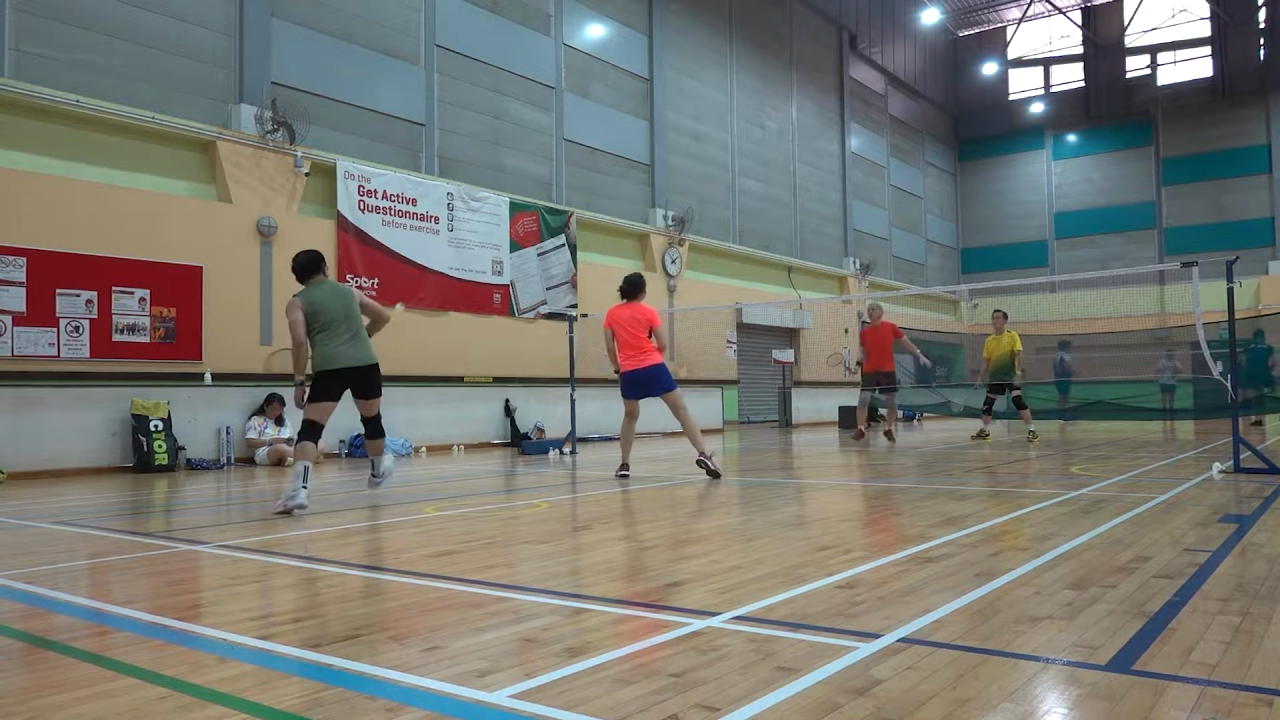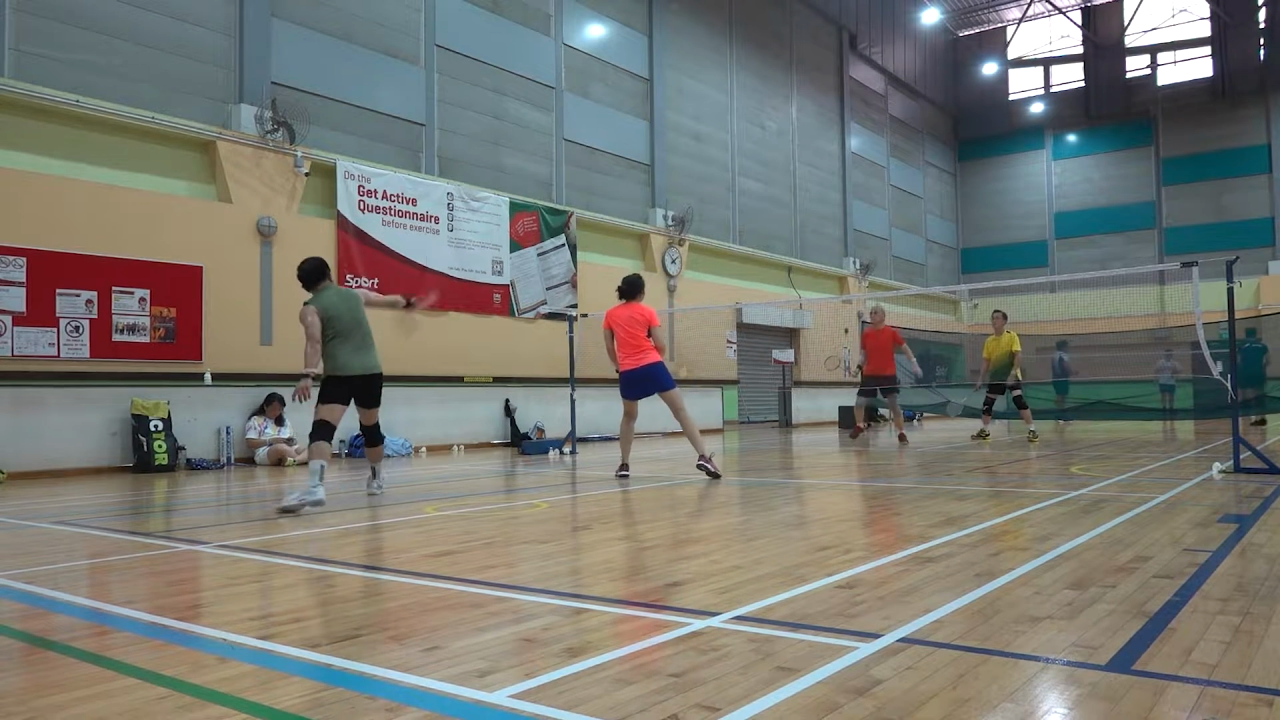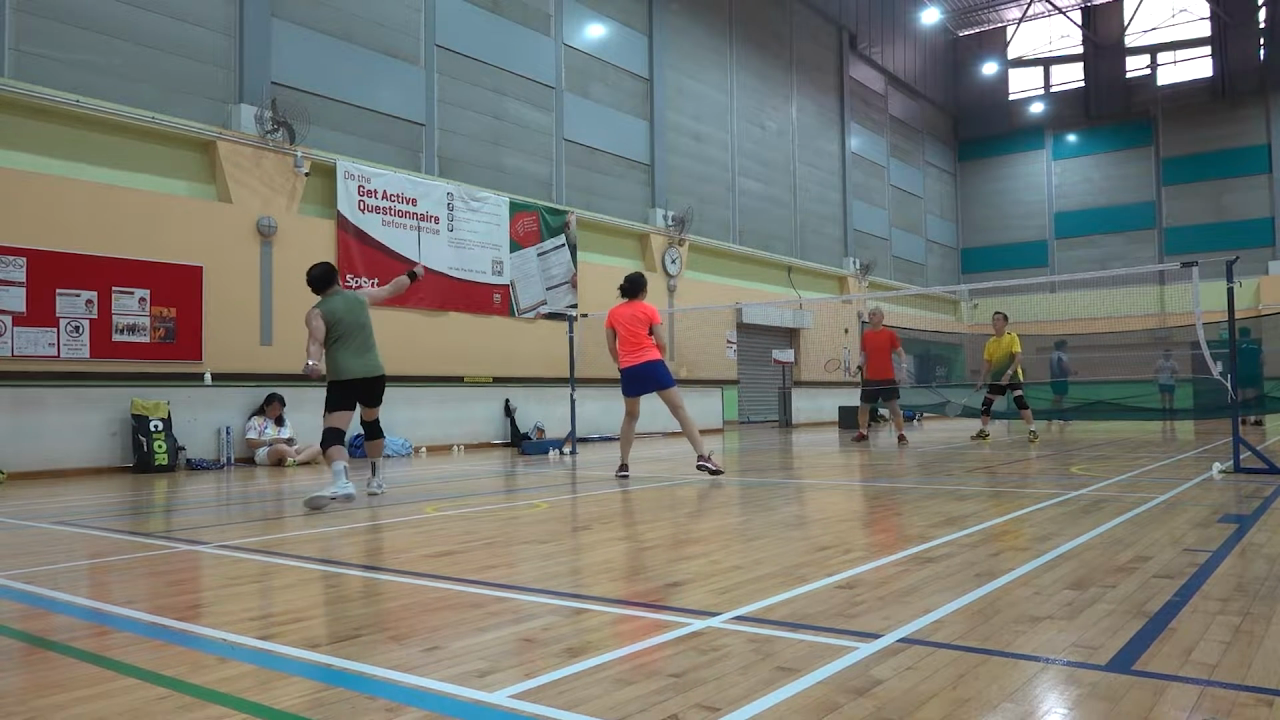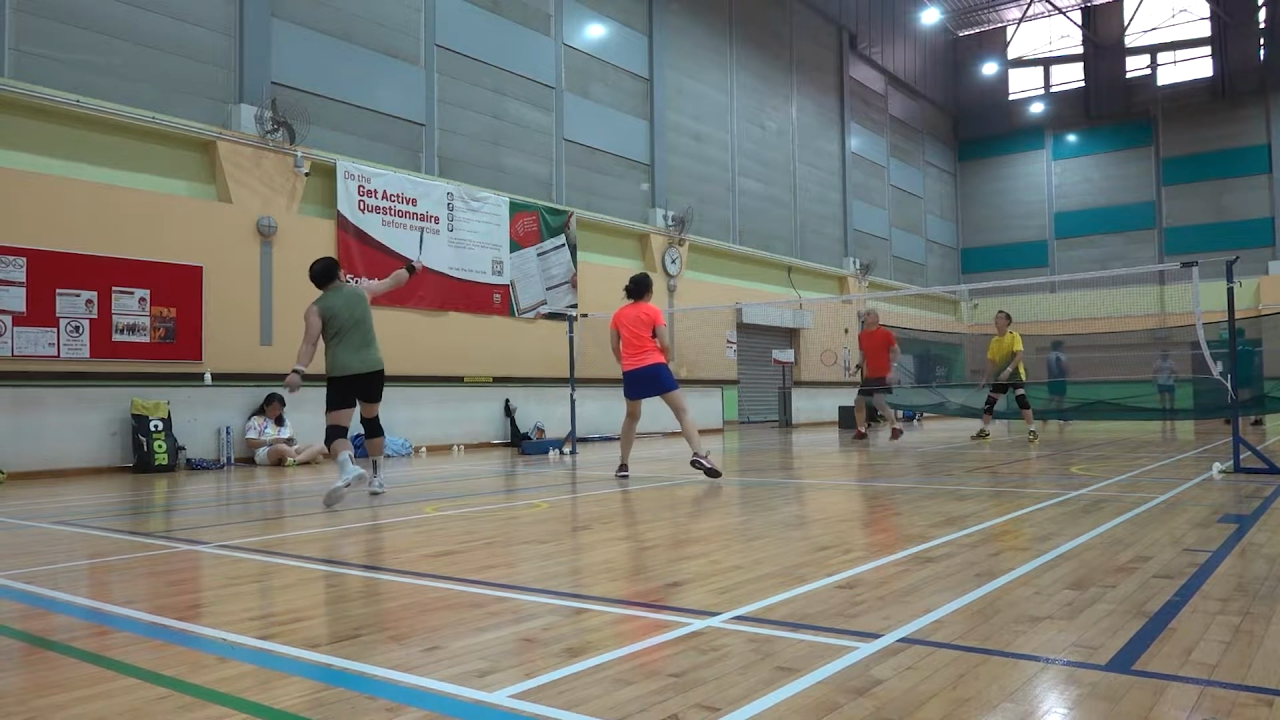
dt=0.1s
person 1, frame 1
left shoulder: (298, 302)
right shoulder: (350, 292)
left elbow: (299, 342)
right elbow: (383, 316)
left wrist: (300, 380)
left hip: (329, 368)
right hip: (364, 364)
left knee: (310, 430)
right knee: (372, 419)
left ankle: (299, 490)
right ankle: (378, 471)
person 1, frame 2
left shoulder: (310, 308)
right shoulder: (355, 295)
left elbow: (314, 341)
right elbow: (389, 300)
left wrist: (308, 375)
right wrist: (409, 302)
left hip: (339, 375)
right hip: (371, 372)
left knee: (321, 430)
right knee: (370, 427)
left ankle: (315, 487)
right ankle: (376, 480)
person 1, frame 3
left shoulder: (316, 313)
right shoulder: (360, 297)
left elbow: (316, 341)
right elbow: (394, 287)
left wrist: (311, 364)
right wrist: (414, 273)
left hip: (342, 378)
right hip: (373, 373)
left knee: (332, 436)
right knee: (371, 424)
left ankle: (340, 483)
right ankle: (376, 479)
person 1, frame 4
left shoulder: (316, 308)
right shoulder: (361, 290)
left elbow: (310, 341)
right elbow: (392, 281)
left wrist: (298, 371)
right wrist: (411, 268)
left hip: (341, 373)
right hip: (373, 368)
left knee: (336, 431)
right knee: (371, 421)
left ankle: (348, 470)
right ankle: (376, 478)
person 2, frame 1
left shoulder: (612, 314)
right shoulder: (649, 312)
left elbow: (610, 347)
right elbow: (663, 345)
left wrist: (618, 369)
left hip: (629, 373)
right hip: (654, 367)
left knee: (630, 417)
right knee: (682, 412)
left ankle: (624, 464)
right ankle: (703, 454)
person 2, frame 2
left shoulder: (610, 314)
right shoulder: (647, 312)
left elbow: (609, 347)
right elbow: (661, 345)
left hip: (628, 372)
right hip: (652, 366)
left knee: (629, 417)
right knee: (681, 413)
left ankle: (624, 464)
right ankle: (703, 457)
person 2, frame 3
left shoulder: (613, 313)
right shoulder: (649, 310)
left elbow: (611, 346)
right elbow: (661, 342)
left hip: (629, 370)
right hip: (652, 364)
left knee: (631, 416)
right knee: (680, 411)
left ankle: (624, 464)
right ankle: (702, 456)
person 2, frame 4
left shoulder: (618, 315)
right shoulder: (653, 311)
left elbow: (615, 347)
right elbow: (665, 344)
right wrist: (665, 361)
left hip: (631, 372)
right hip: (655, 367)
left knee: (632, 417)
right knee: (683, 414)
left ankle: (623, 464)
right ankle: (699, 455)
